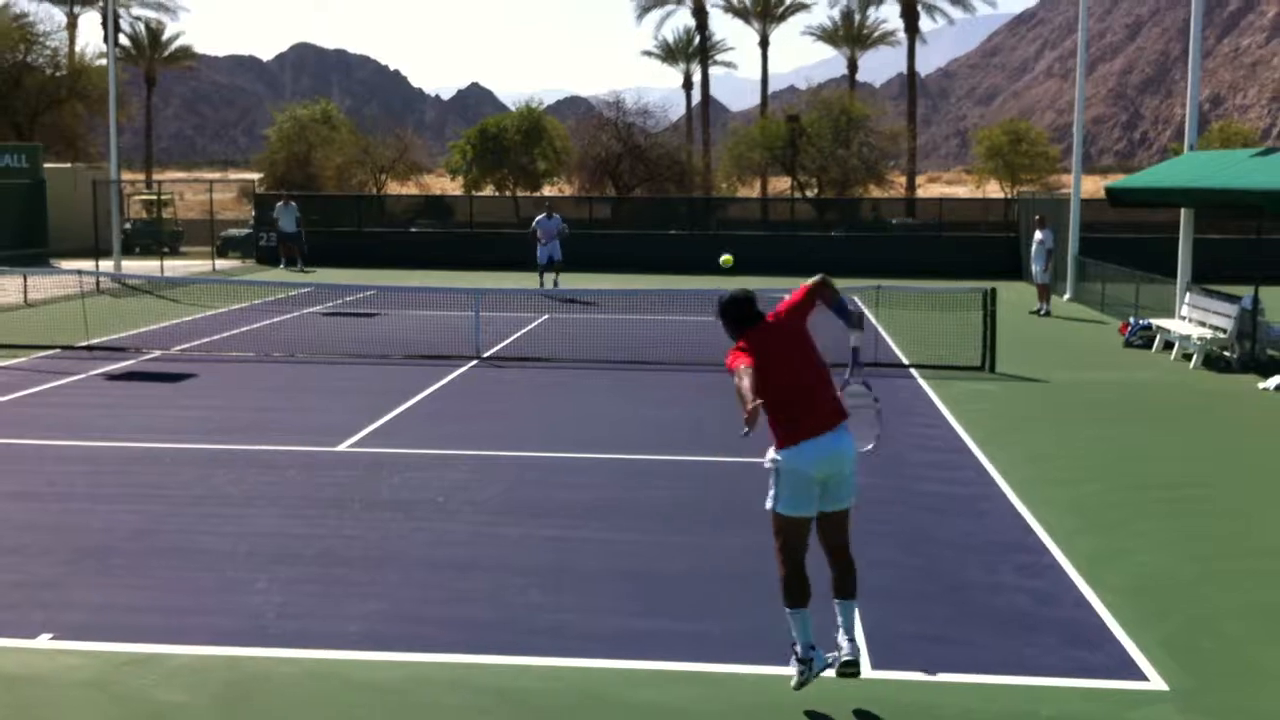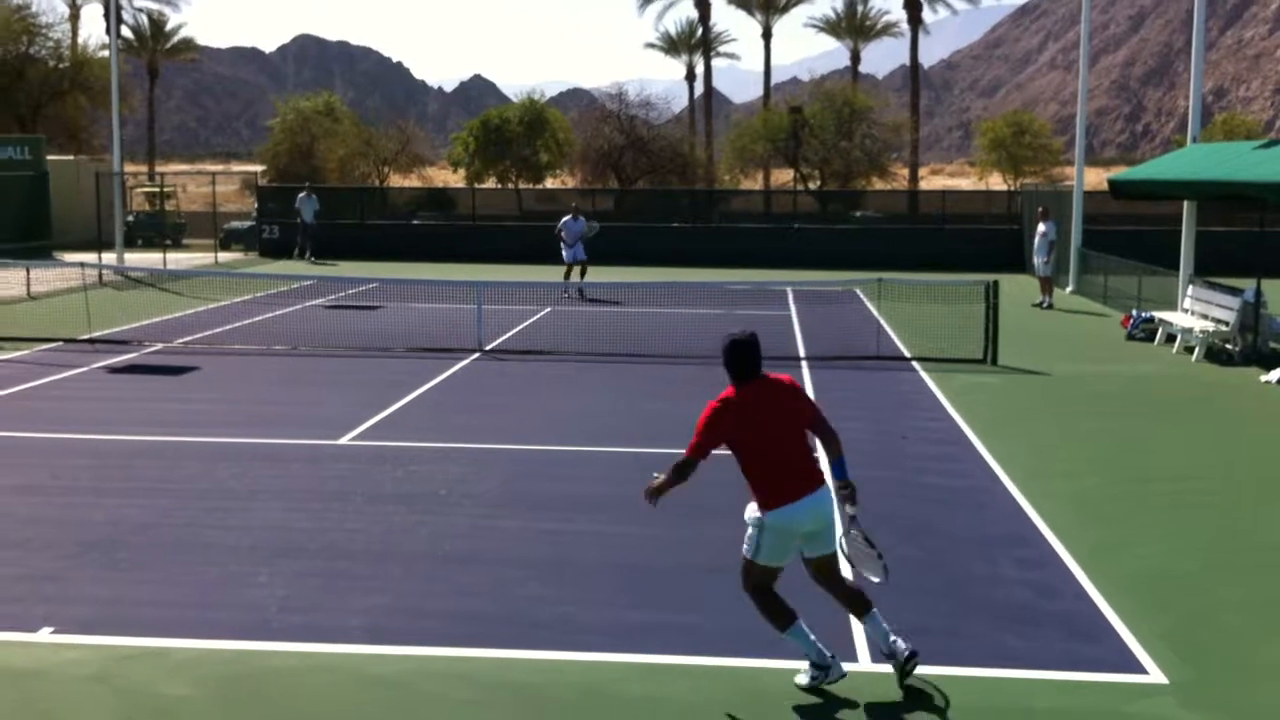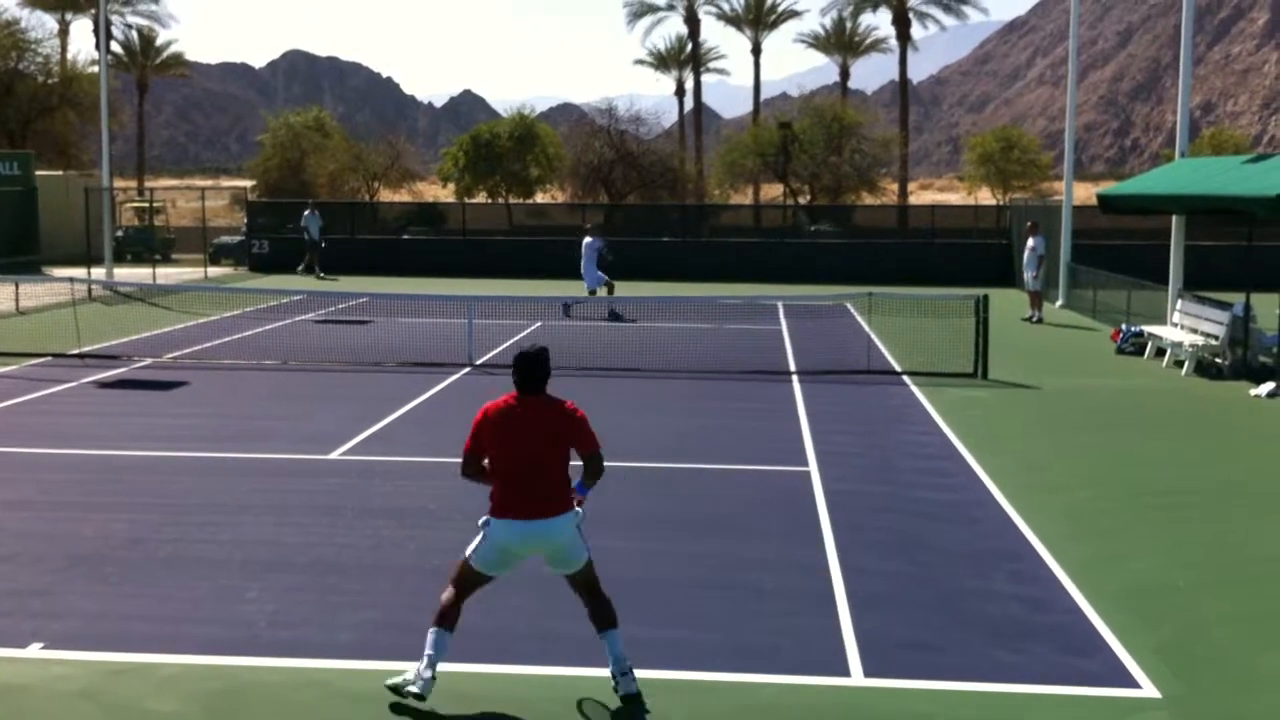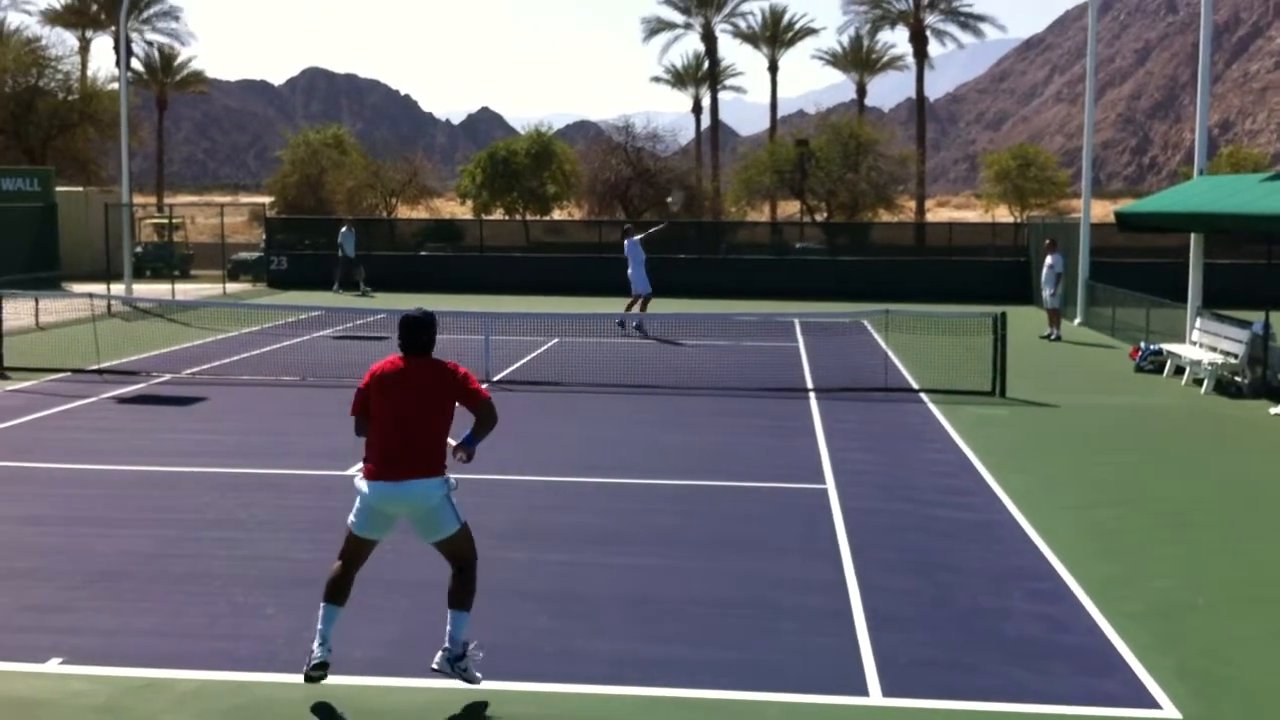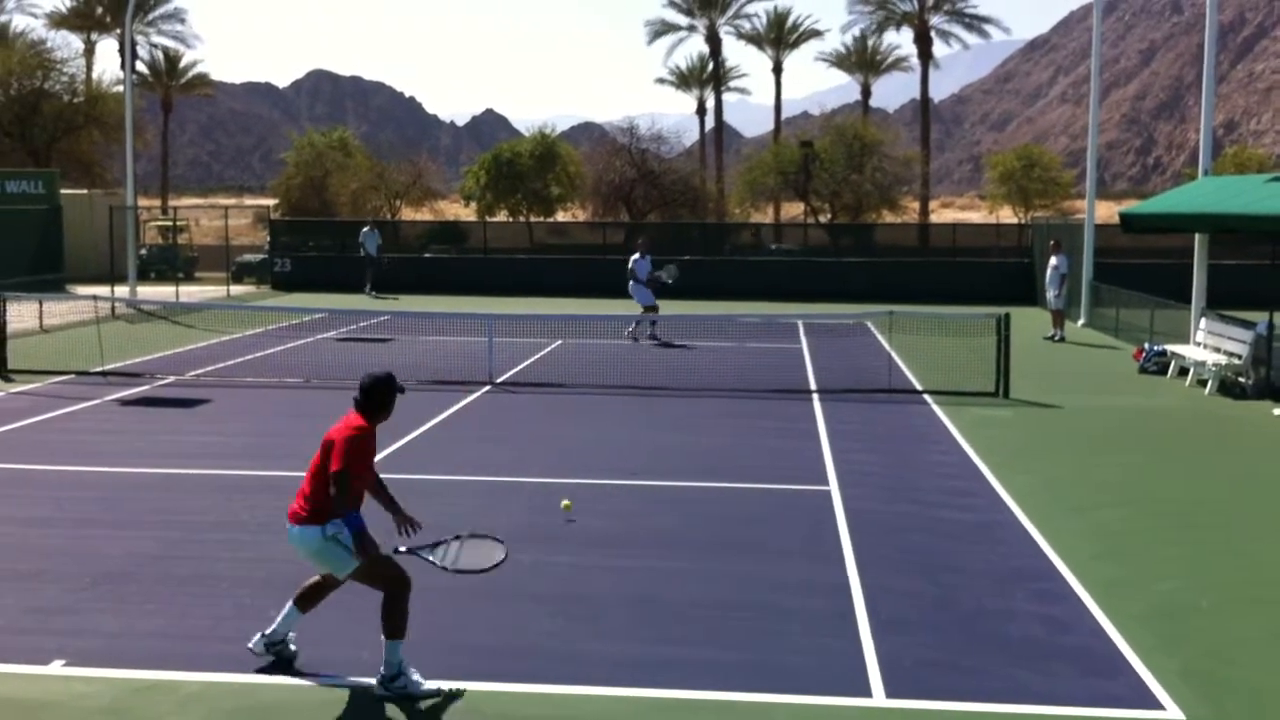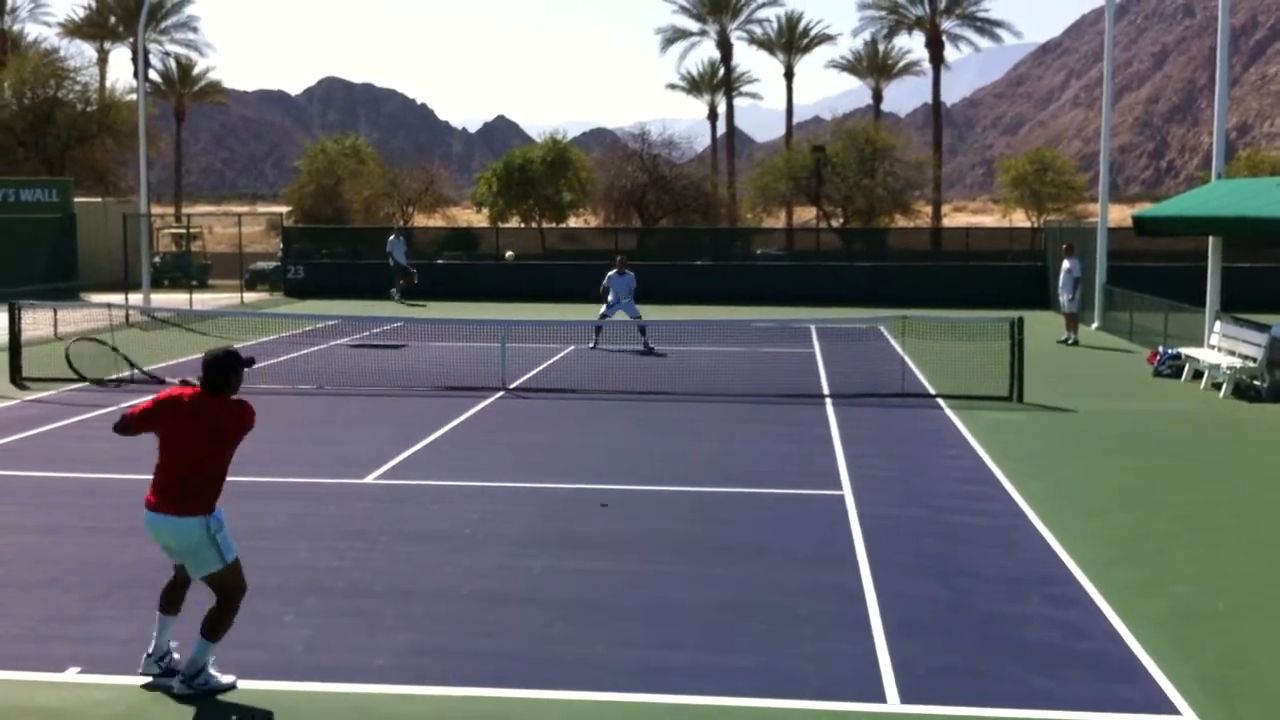
dt=0.5s
person 1, frame 1
left shoulder: (739, 353)
right shoulder: (783, 319)
left elbow: (746, 375)
right elbow: (820, 284)
left wrist: (749, 404)
right wrist: (851, 320)
left hip: (798, 454)
right hip: (839, 439)
left knee: (791, 556)
right knee: (837, 550)
left ankle: (806, 654)
right ankle: (847, 645)
person 1, frame 2
left shoulder: (720, 409)
right shoulder: (787, 387)
left elbow: (687, 465)
right elbow: (826, 432)
left wrist: (662, 484)
right wrist: (841, 476)
left hip: (779, 512)
right hip: (818, 496)
left knee: (756, 587)
right knee: (830, 578)
left ankle: (821, 662)
right ankle: (894, 647)
person 1, frame 3
left shoulder: (490, 413)
right shoulder: (568, 414)
left elbow: (469, 470)
right elbow: (596, 466)
right wrist: (582, 490)
left hip: (506, 526)
right hip: (557, 524)
left knee: (456, 590)
right knee: (592, 592)
left ankle: (424, 674)
right ankle: (623, 676)
person 1, frame 4
left shoulder: (378, 373)
right shoulder: (451, 374)
left elbow: (361, 428)
right elbow: (489, 415)
right wrist: (469, 443)
left hip: (378, 486)
right hip: (426, 487)
left knee: (347, 562)
right knee: (464, 561)
left ankle: (321, 648)
right ankle: (454, 653)
person 1, frame 5
left shoulder: (355, 425)
right shoulder: (358, 434)
left elbow: (370, 479)
right elbow: (341, 492)
left wrist: (397, 510)
right wrist: (362, 536)
left hip: (305, 522)
right hip: (319, 528)
left knee: (334, 577)
right knee: (398, 584)
left ankle: (271, 639)
right ankle: (394, 674)
person 1, frame 6
left shoulder: (172, 401)
right shoulder: (239, 412)
left elbow: (121, 426)
left hip: (156, 514)
right hip: (194, 520)
left knee: (183, 575)
right knee: (232, 591)
left ankle: (158, 656)
right ankle: (194, 675)
